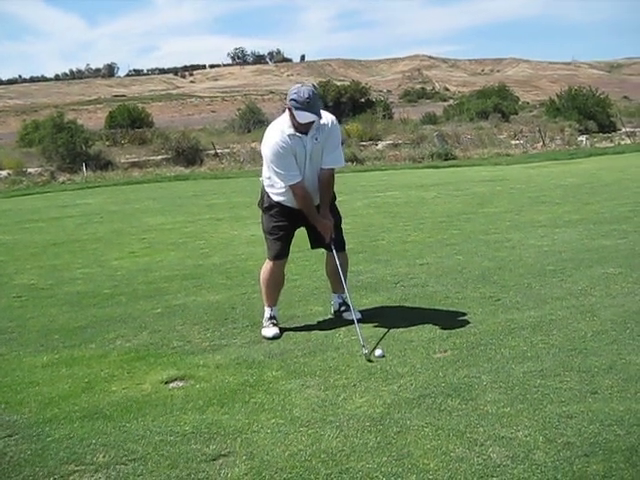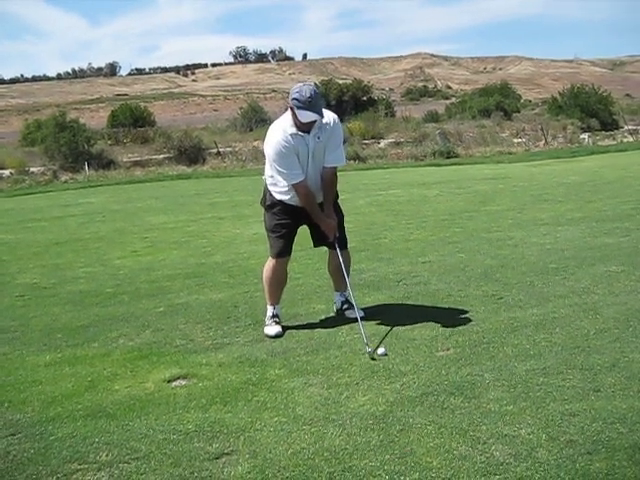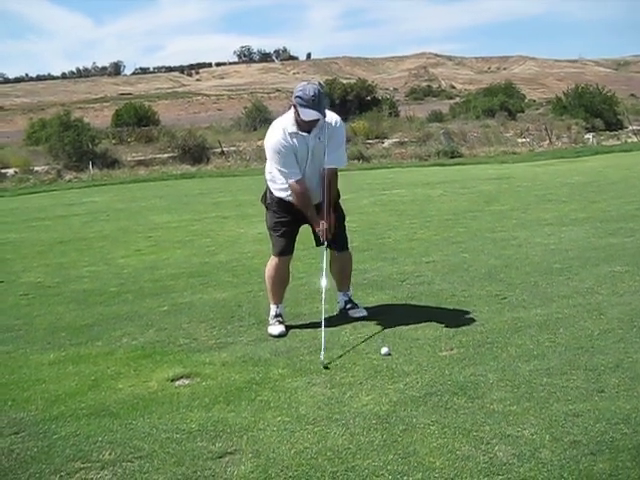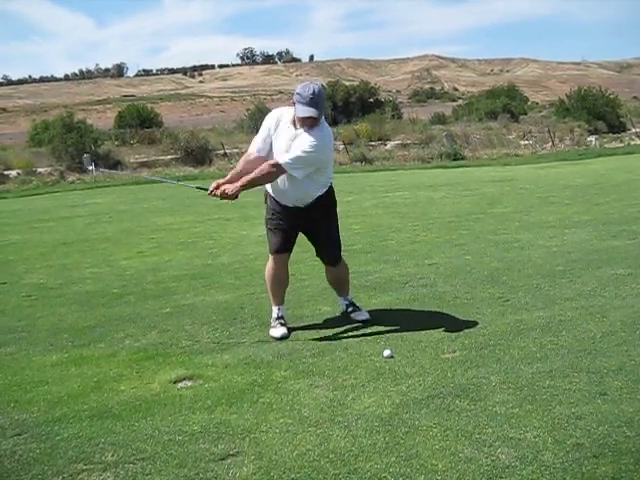
dt=0.3s
person 1, frame 1
left shoulder: (329, 124)
right shoulder: (276, 139)
left elbow: (327, 173)
right elbow: (296, 188)
left wrist: (325, 210)
right wrist: (317, 221)
left hip: (319, 198)
right hip: (281, 203)
left knee: (338, 249)
right knee: (276, 259)
left ankle: (339, 302)
right ankle: (269, 315)
person 1, frame 2
left shoulder: (331, 123)
right shoulder: (278, 138)
left elbow: (329, 172)
right elbow: (299, 187)
left wrist: (329, 210)
right wrist: (320, 220)
left hip: (321, 196)
right hip: (283, 202)
left knee: (340, 247)
right knee: (279, 257)
left ankle: (341, 299)
right ankle: (272, 313)
person 1, frame 3
left shoulder: (334, 125)
right shoulder: (278, 136)
left elbow: (330, 174)
right elbow: (295, 185)
left wrist: (328, 213)
right wrist: (315, 220)
left hip: (321, 197)
right hip: (284, 200)
left knee: (341, 248)
right knee: (281, 256)
left ankle: (344, 300)
right ankle: (275, 312)
person 1, frame 4
left shoulder: (319, 140)
right shoulder: (277, 116)
left elbow: (276, 168)
right elbow: (255, 155)
left wrist: (239, 187)
right wrist: (228, 180)
left hip: (316, 205)
right hip: (279, 202)
left knee: (333, 260)
right knee: (277, 258)
left ankle: (347, 302)
right ankle: (278, 315)
